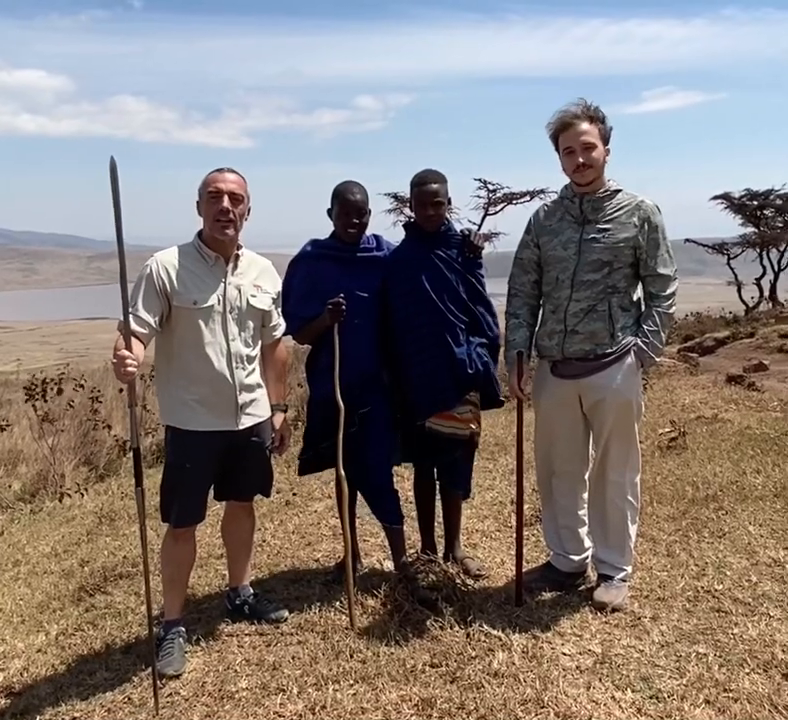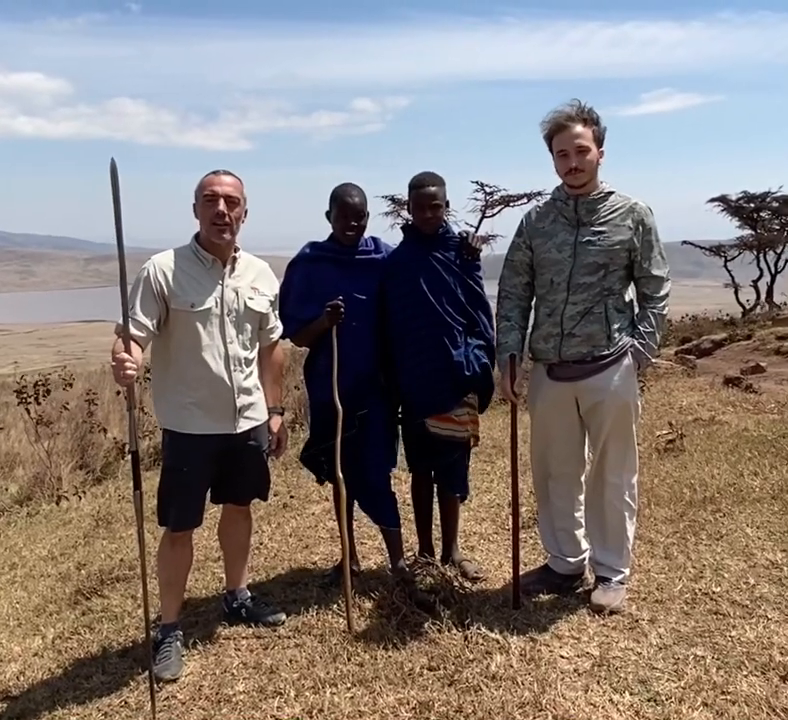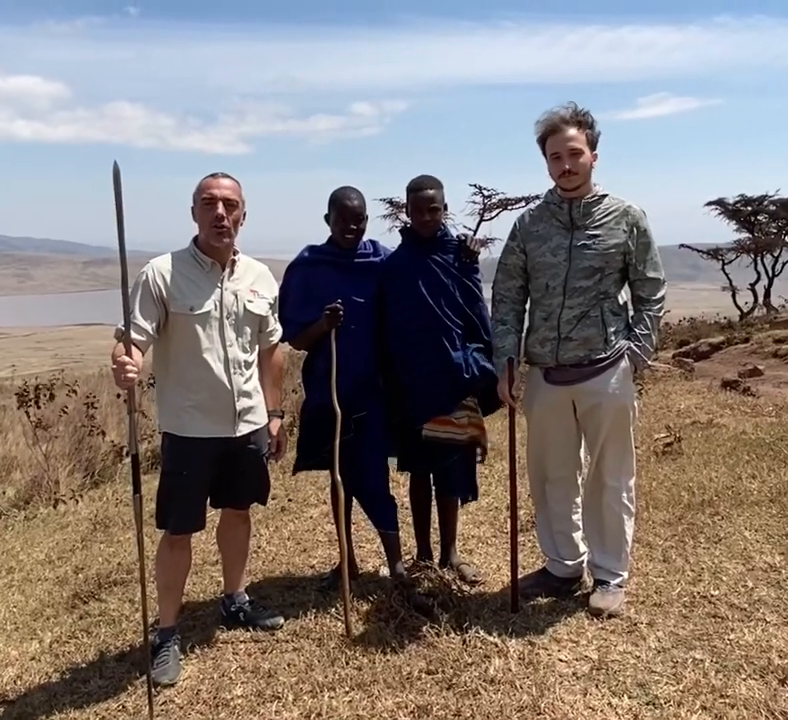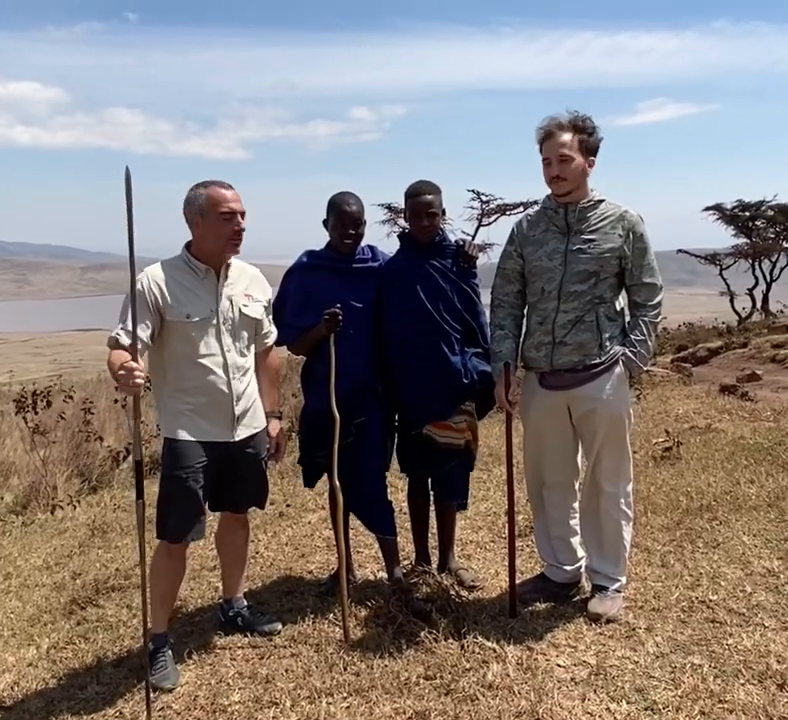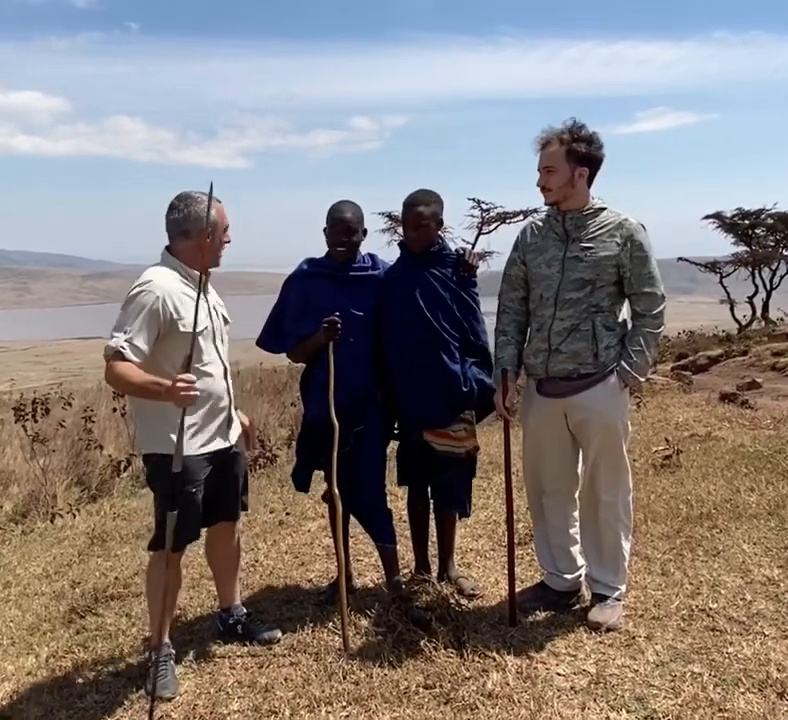
dt=0.4s
person 1, frame 1
left shoulder: (638, 213)
right shoulder: (544, 218)
left elbow: (662, 290)
right elbow: (522, 292)
left wrist: (642, 352)
right wrist: (516, 354)
left hip: (613, 367)
right hip: (553, 368)
left knee: (615, 473)
right knee: (557, 472)
left ankle: (614, 570)
right ankle: (568, 561)
person 1, frame 2
left shoulder: (632, 215)
right shoulder: (535, 220)
left elbow: (655, 292)
right elbow: (513, 294)
left wrist: (639, 352)
right wrist: (507, 358)
left hip: (609, 370)
right hip: (548, 371)
left knee: (612, 476)
right knee: (553, 475)
left ankle: (611, 573)
right ankle: (565, 564)
person 1, frame 3
left shoulder: (626, 218)
right shoulder: (529, 224)
left elbow: (651, 294)
right elbow: (507, 298)
left wrist: (636, 355)
right wrist: (504, 363)
left hip: (606, 373)
right hip: (544, 374)
left knee: (611, 479)
right knee: (551, 478)
left ankle: (610, 575)
right ankle: (563, 567)
person 1, frame 4
left shoulder: (622, 223)
right shoulder: (526, 228)
left elbow: (648, 300)
right elbow: (506, 302)
left wrist: (631, 361)
right wrist: (502, 367)
left hip: (601, 378)
right hip: (540, 379)
left knee: (608, 484)
right knee: (548, 483)
left ankle: (608, 580)
right ankle: (562, 572)
person 1, frame 5
left shoulder: (623, 232)
right shoulder: (531, 235)
left elbow: (650, 310)
right elbow: (511, 309)
left wrist: (629, 372)
right wrist: (505, 373)
left hip: (599, 387)
right hip: (541, 387)
left knee: (606, 492)
right knee: (548, 491)
left ankle: (608, 589)
right ankle: (561, 580)
person 2, frame 1
left shoulder: (263, 271)
right shoulder: (165, 267)
right elbow: (136, 331)
left wrist: (278, 408)
right wrist: (126, 358)
left hip: (250, 417)
right hip: (192, 421)
left knee: (241, 504)
right knee: (182, 524)
left ankle: (240, 594)
right ankle: (172, 626)
person 2, frame 2
left shoulder: (260, 273)
right shoulder: (162, 270)
right elbow: (133, 336)
left wrist: (275, 411)
right wrist: (124, 362)
left hip: (248, 420)
right hip: (190, 425)
left knee: (239, 508)
right knee: (179, 528)
left ankle: (237, 597)
right ankle: (169, 630)
person 2, frame 3
left shoulder: (260, 276)
right shoulder: (161, 274)
right elbow: (132, 339)
left wrist: (274, 414)
right wrist: (124, 365)
left hip: (248, 424)
right hip: (189, 428)
left knee: (237, 512)
right knee: (178, 531)
left ankle: (235, 601)
right ankle: (166, 634)
person 2, frame 4
left shoulder: (253, 280)
right shoulder: (156, 282)
right elbow: (120, 347)
left wrist: (272, 414)
right wrist: (124, 372)
left hip: (245, 428)
right hip: (189, 433)
left knee: (237, 516)
right knee: (175, 538)
left ankle: (233, 606)
right ankle: (159, 640)
person 2, frame 5
left shoulder: (203, 286)
right shoulder: (155, 289)
right elbow: (116, 367)
left wrist: (237, 414)
right wrist: (165, 389)
left hip: (222, 435)
right hip: (177, 446)
left knee: (225, 525)
right knee: (170, 545)
left ankle: (232, 614)
right ankle: (159, 648)
person 3, frame 1
left shoulder: (463, 250)
right shoulder: (400, 258)
left elbow: (481, 309)
right elbow: (394, 323)
left wrist: (480, 360)
right wrist: (397, 379)
left hip: (459, 375)
right hip: (419, 379)
left knee: (456, 465)
right knee: (424, 464)
left ankle: (454, 547)
right ankle: (428, 547)
person 3, frame 2
left shoulder: (461, 252)
right shoulder: (398, 260)
left elbow: (479, 311)
right elbow: (391, 325)
left wrist: (479, 361)
right wrist: (395, 382)
left hip: (457, 377)
right hip: (416, 381)
left knee: (453, 468)
right knee: (422, 467)
left ankle: (452, 549)
right ankle: (425, 550)
person 3, frame 3
left shoulder: (459, 255)
right shoulder: (395, 263)
left elbow: (477, 314)
right elbow: (389, 328)
left wrist: (477, 366)
right wrist: (392, 385)
left hip: (455, 381)
right hip: (414, 386)
left knee: (452, 471)
right knee: (420, 470)
left ankle: (450, 552)
right ankle: (424, 553)
person 3, frame 4
left shoulder: (457, 261)
right shoulder: (394, 268)
left elbow: (475, 320)
right elbow: (388, 332)
left wrist: (476, 371)
right wrist: (391, 389)
left hip: (453, 386)
right hip: (413, 390)
left knee: (450, 476)
right knee: (418, 475)
left ankle: (448, 557)
right ankle: (421, 558)
person 3, frame 5
left shoulder: (457, 270)
right shoulder: (394, 276)
left elbow: (474, 331)
right elbow: (388, 340)
left wrist: (475, 381)
right wrist: (390, 396)
left hip: (452, 395)
right hip: (413, 398)
left knee: (450, 484)
right knee: (418, 484)
left ankle: (448, 565)
right ankle: (421, 566)
person 4, frame 1
left shoulder: (387, 255)
right shoulder: (309, 261)
right elbow: (298, 334)
right wrist: (324, 320)
left hip: (377, 382)
right hip: (330, 383)
left knee: (377, 471)
right knee: (345, 469)
left ankle: (400, 558)
right ankle: (352, 551)
person 4, frame 2
left shoulder: (386, 258)
right shoulder: (308, 263)
right elbow: (296, 336)
right wrist: (323, 322)
left hip: (375, 385)
right hip: (329, 386)
left knee: (374, 473)
right knee: (340, 472)
left ankle: (398, 559)
right ankle: (349, 555)
person 4, frame 3
left shoulder: (384, 261)
right shoulder: (306, 267)
right elbow: (295, 339)
right wrist: (322, 325)
left hip: (373, 388)
right hip: (327, 389)
left knee: (372, 476)
right knee: (340, 475)
left ankle: (396, 562)
right ankle: (347, 559)
person 4, frame 4
left shoulder: (382, 266)
right shoulder: (305, 272)
right elbow: (294, 344)
right wrist: (321, 329)
left hip: (371, 393)
right hip: (325, 394)
left knee: (370, 482)
right knee: (338, 480)
left ankle: (393, 567)
right ankle: (345, 565)
person 4, frame 5
left shoulder: (381, 275)
right shoulder: (304, 280)
right elbow: (294, 353)
right wrist: (319, 337)
left hip: (370, 402)
right hip: (325, 403)
left knee: (369, 490)
right knee: (338, 489)
left ankle: (393, 575)
right ankle: (344, 574)
